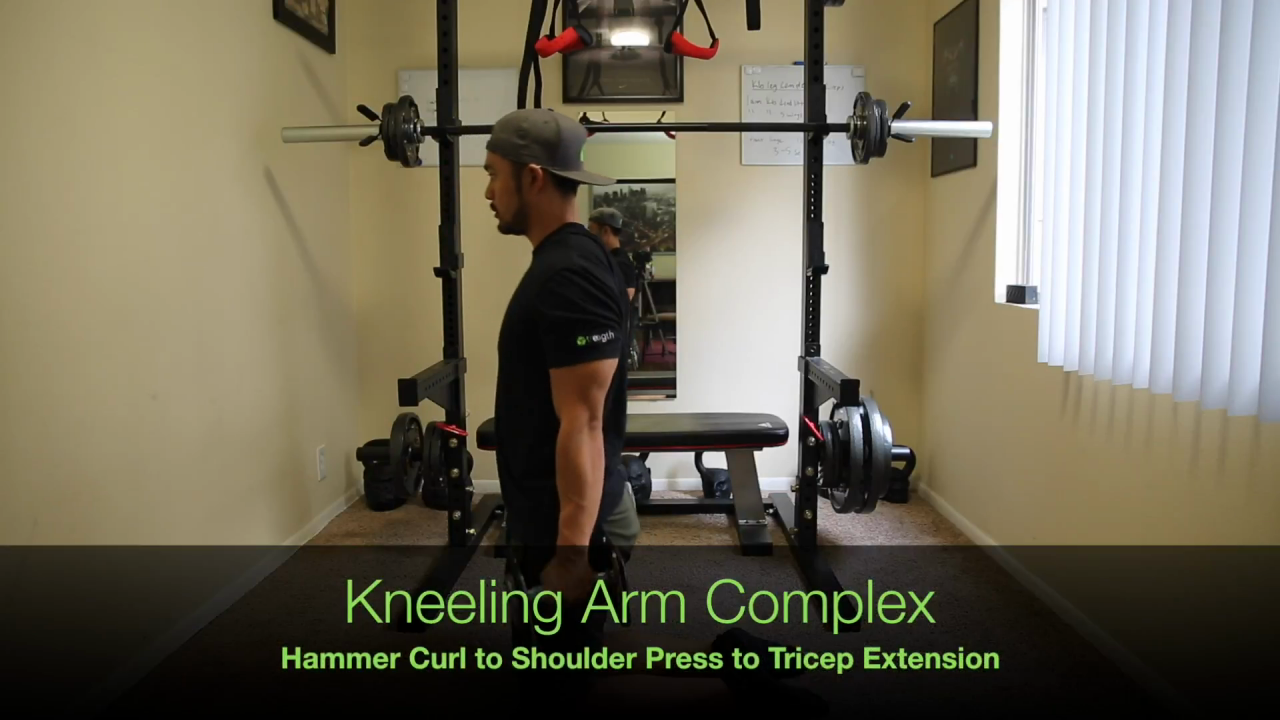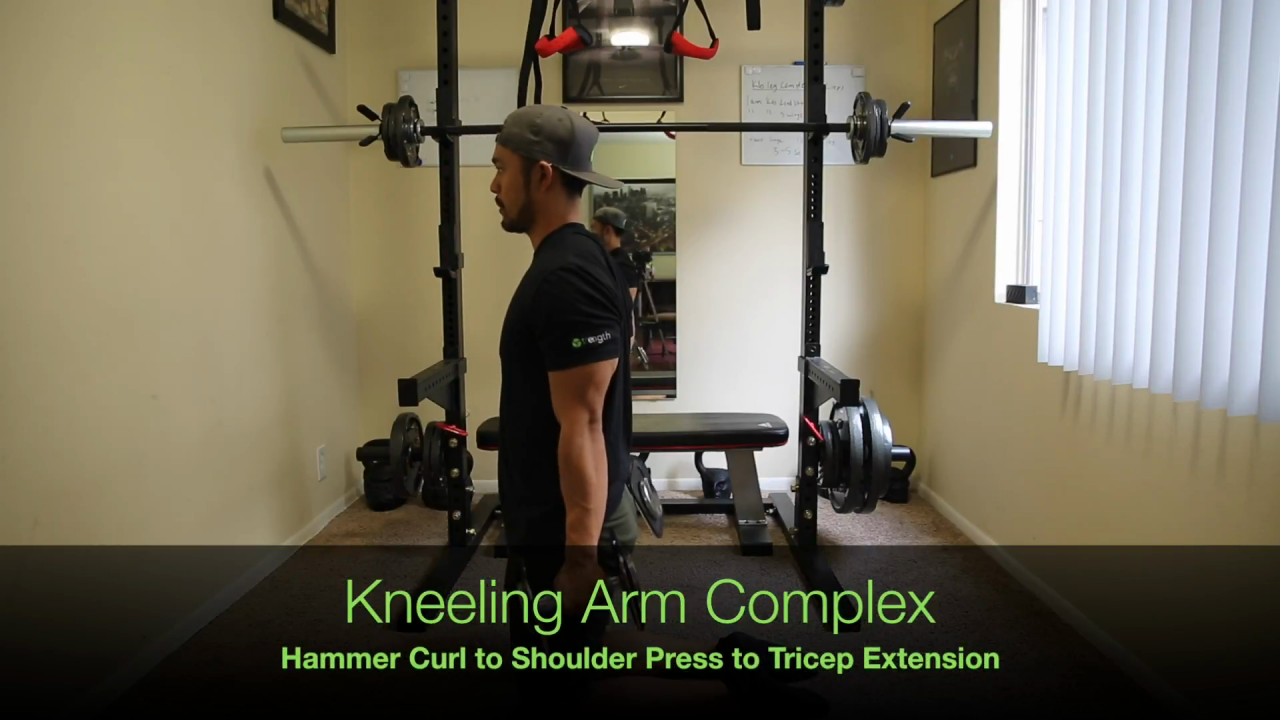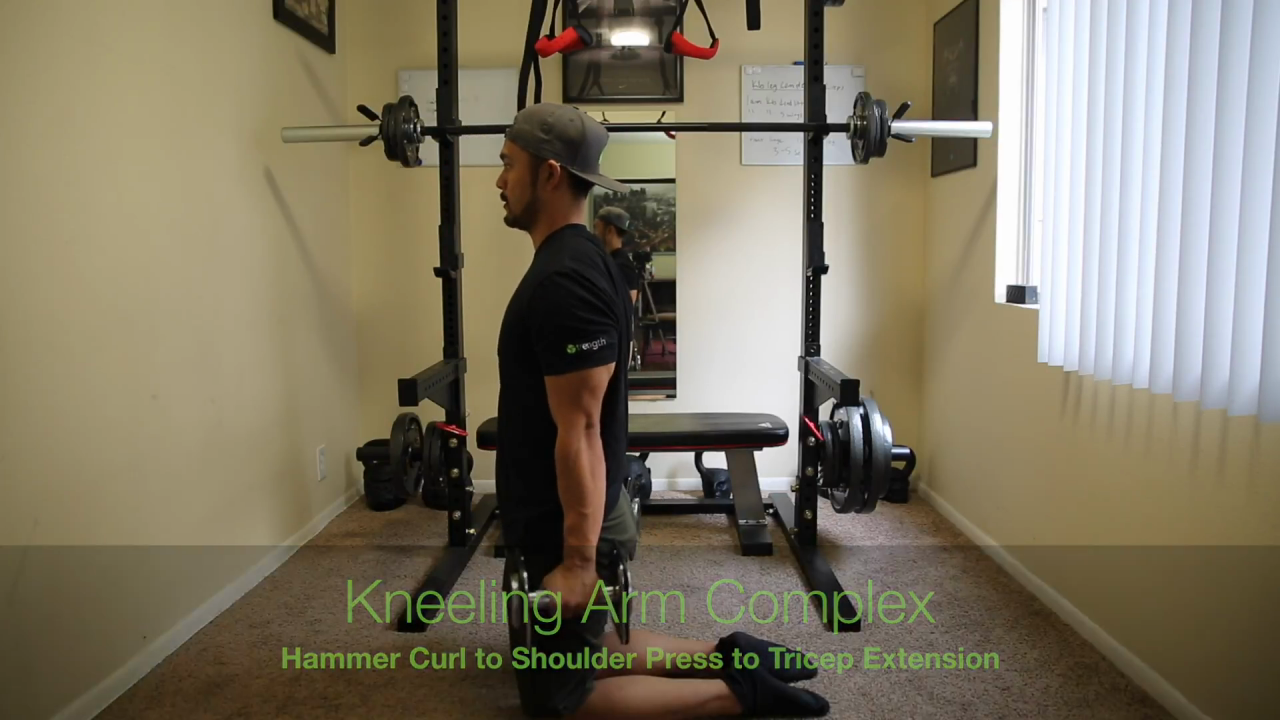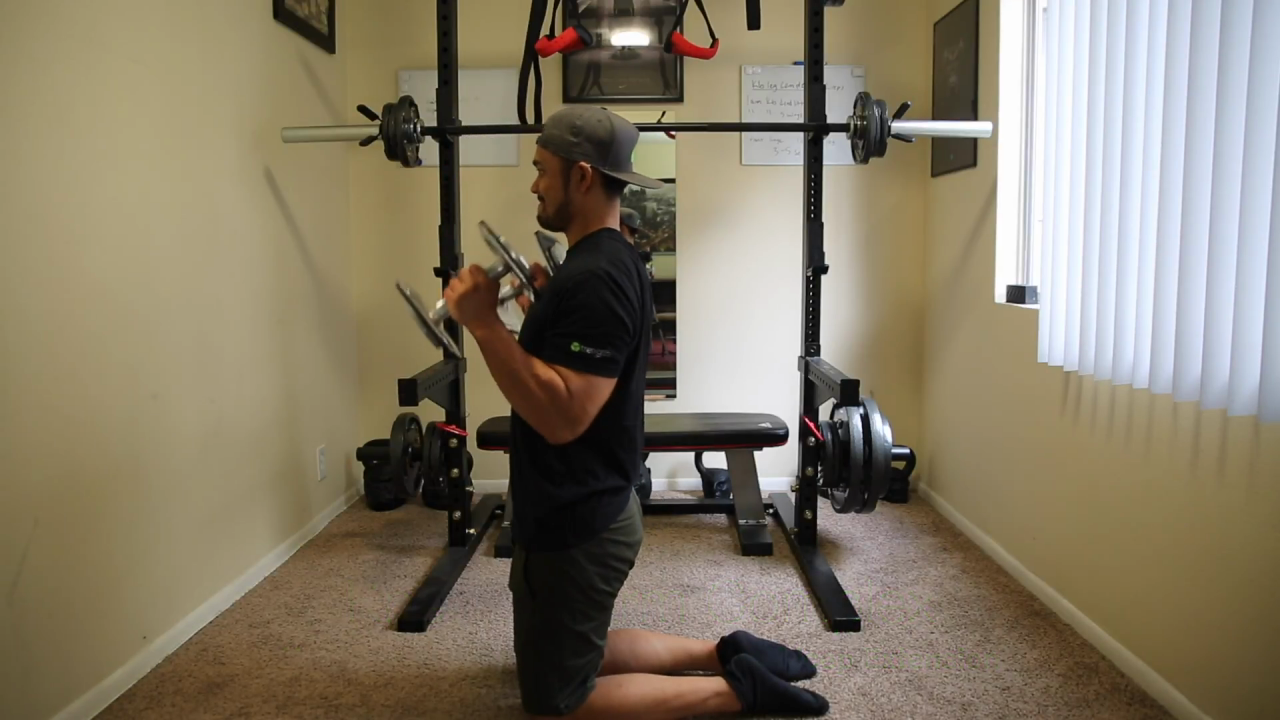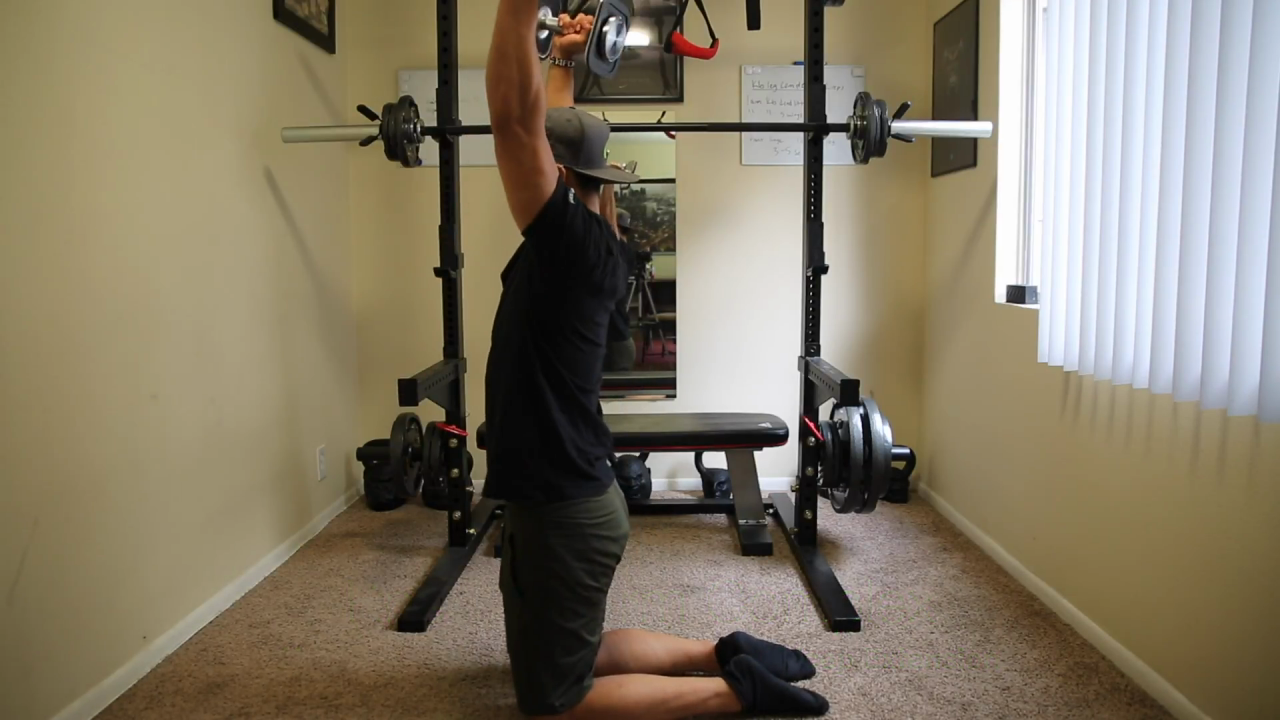
dt=1s
person 1, frame 1
left shoulder: (570, 277)
right shoulder: (562, 263)
left elbow: (583, 423)
left wrist: (572, 552)
left hip: (575, 525)
right hip: (556, 516)
right knee: (578, 649)
right ankle: (724, 653)
person 1, frame 2
left shoulder: (566, 279)
right shoulder: (570, 263)
left elbow: (582, 426)
left wrist: (582, 557)
left hip: (565, 528)
right hip: (560, 519)
right knee: (583, 652)
right ankle: (725, 658)
person 1, frame 3
left shoulder: (563, 281)
right shoulder: (574, 262)
left elbow: (580, 430)
left wrist: (578, 561)
left hip: (561, 530)
right hip: (564, 519)
right knee: (577, 652)
right ankle: (723, 656)
person 1, frame 4
left shoulder: (596, 279)
right shoulder: (601, 263)
left elbow: (562, 417)
left wrist: (486, 325)
right wrist: (538, 308)
left hip: (574, 526)
right hip: (585, 512)
right knee: (575, 652)
right ankle: (725, 653)
person 1, frame 5
left shoulder: (571, 242)
right shoulder: (580, 245)
left elbow: (515, 119)
right elbow: (540, 127)
right wrist: (563, 61)
left hip: (561, 513)
right hip: (575, 499)
right knee: (570, 654)
right ankle: (724, 653)
